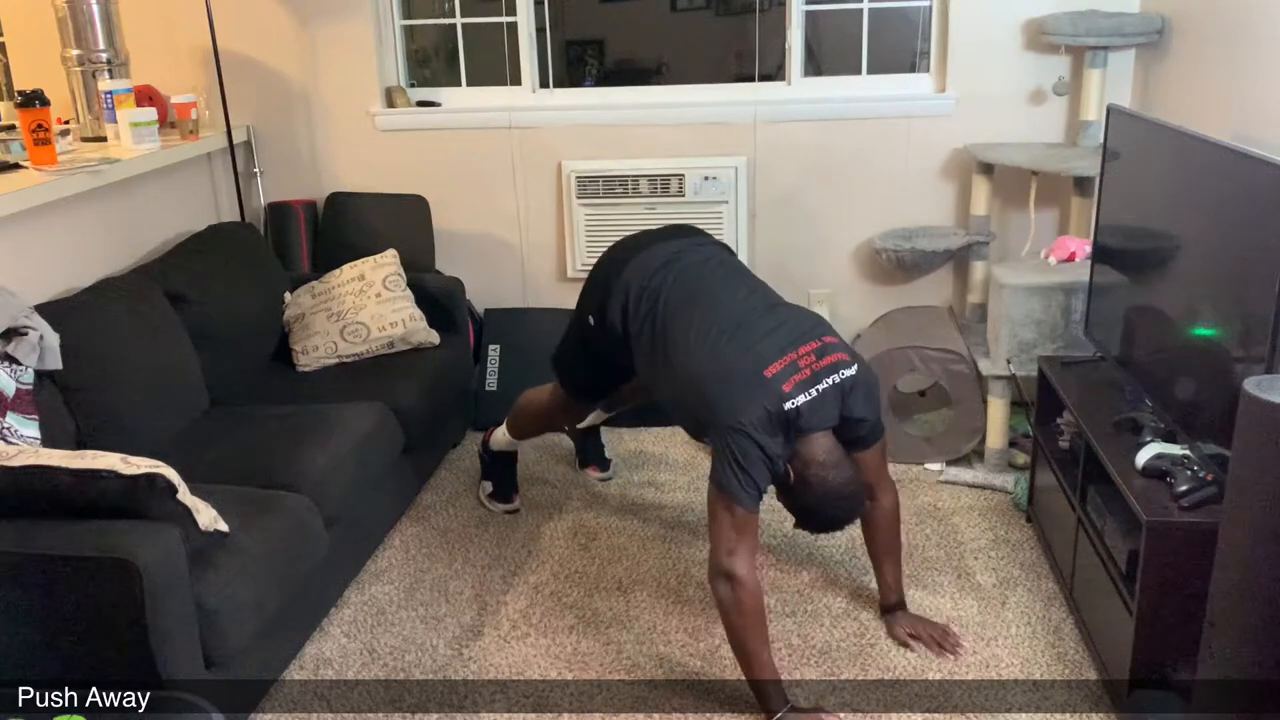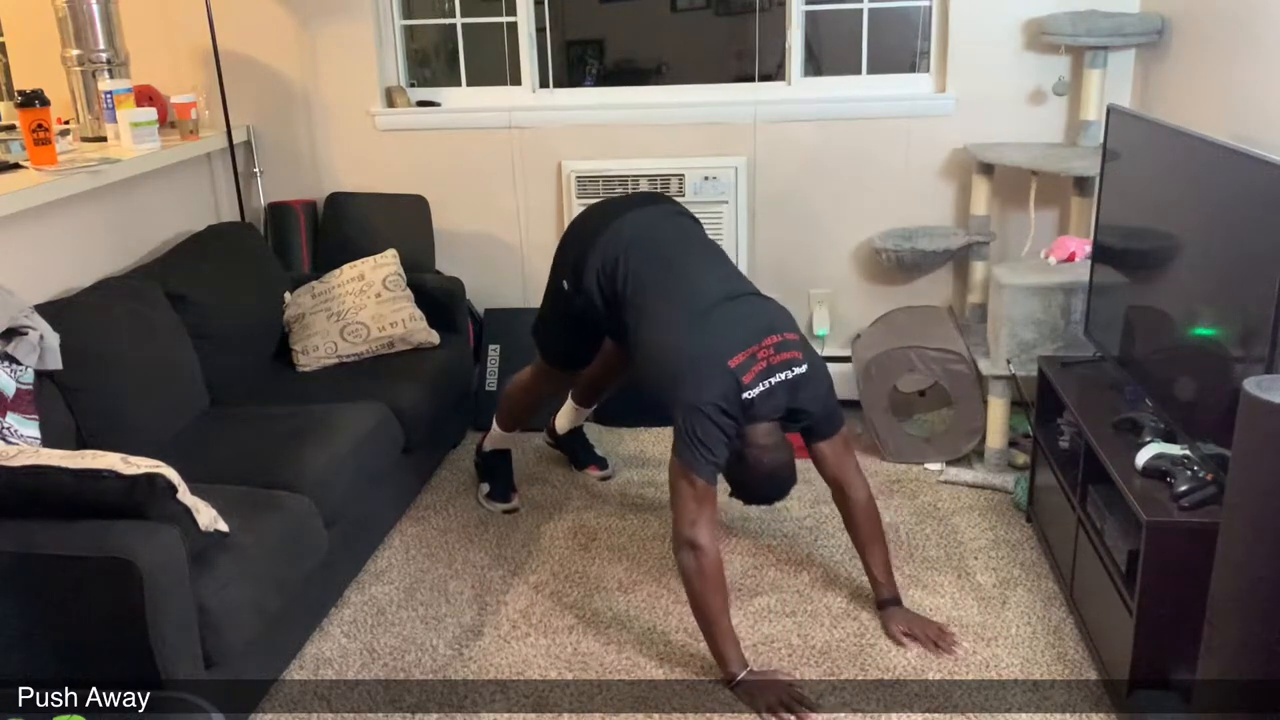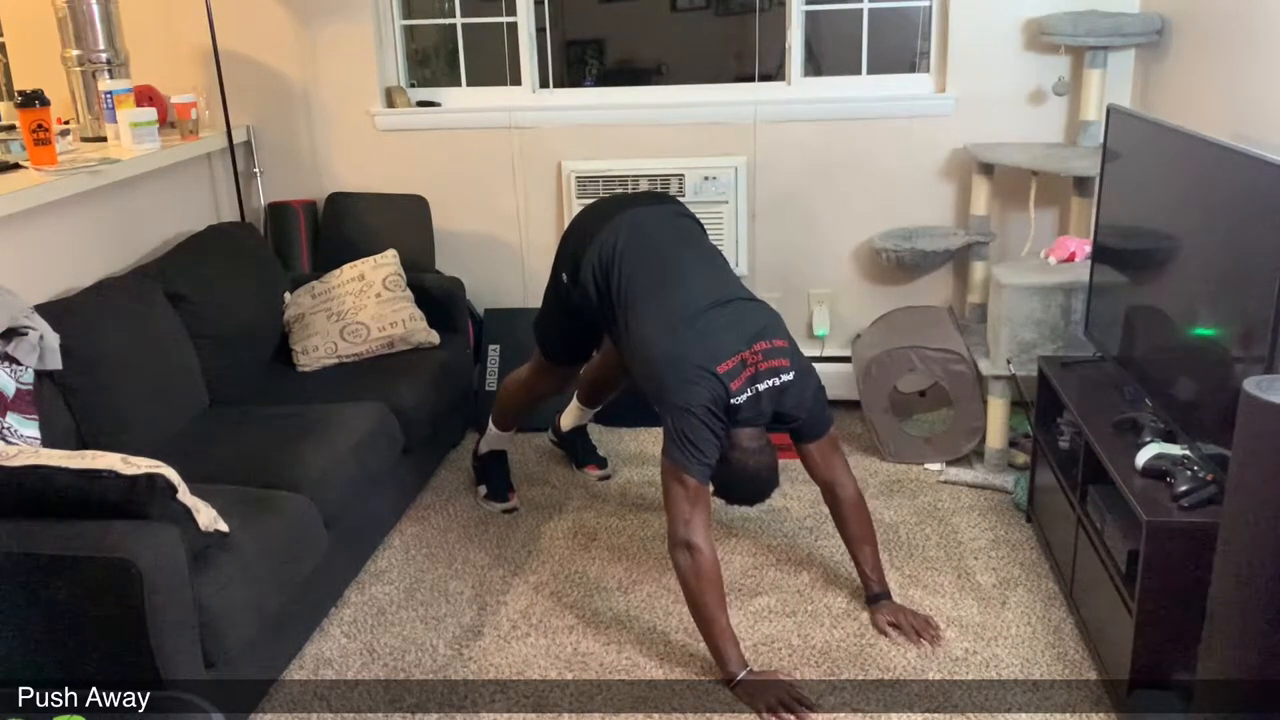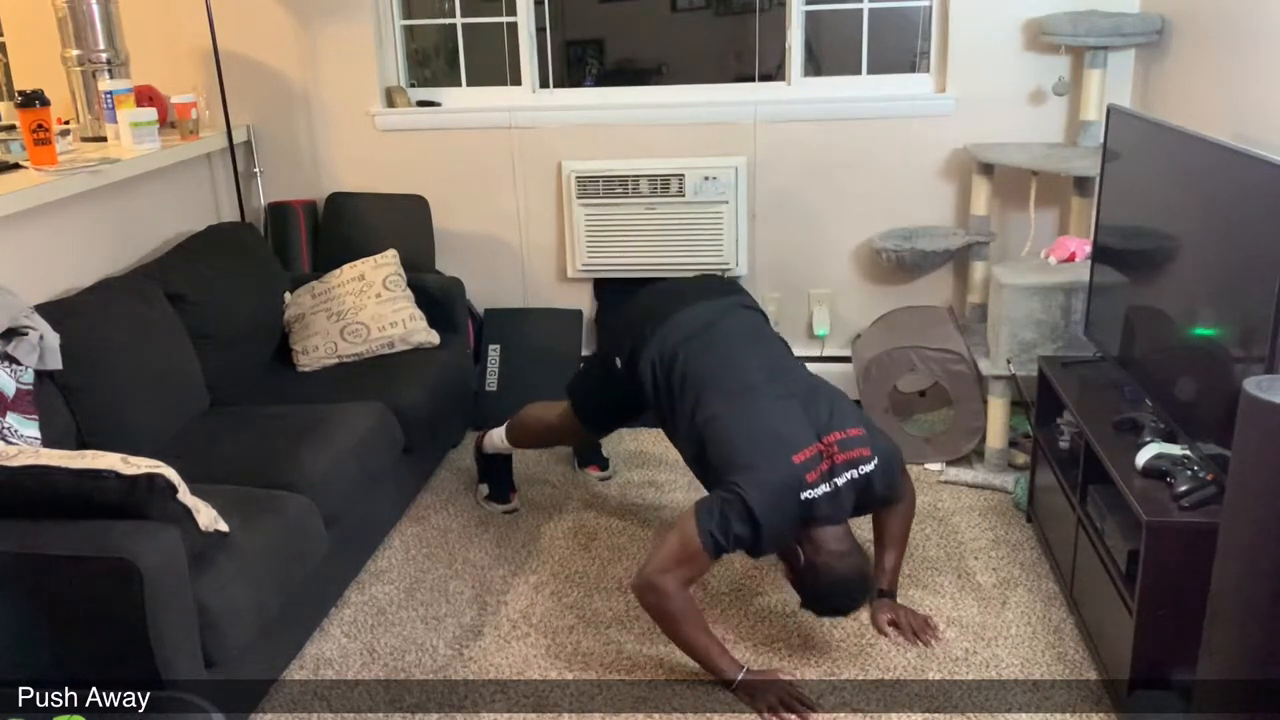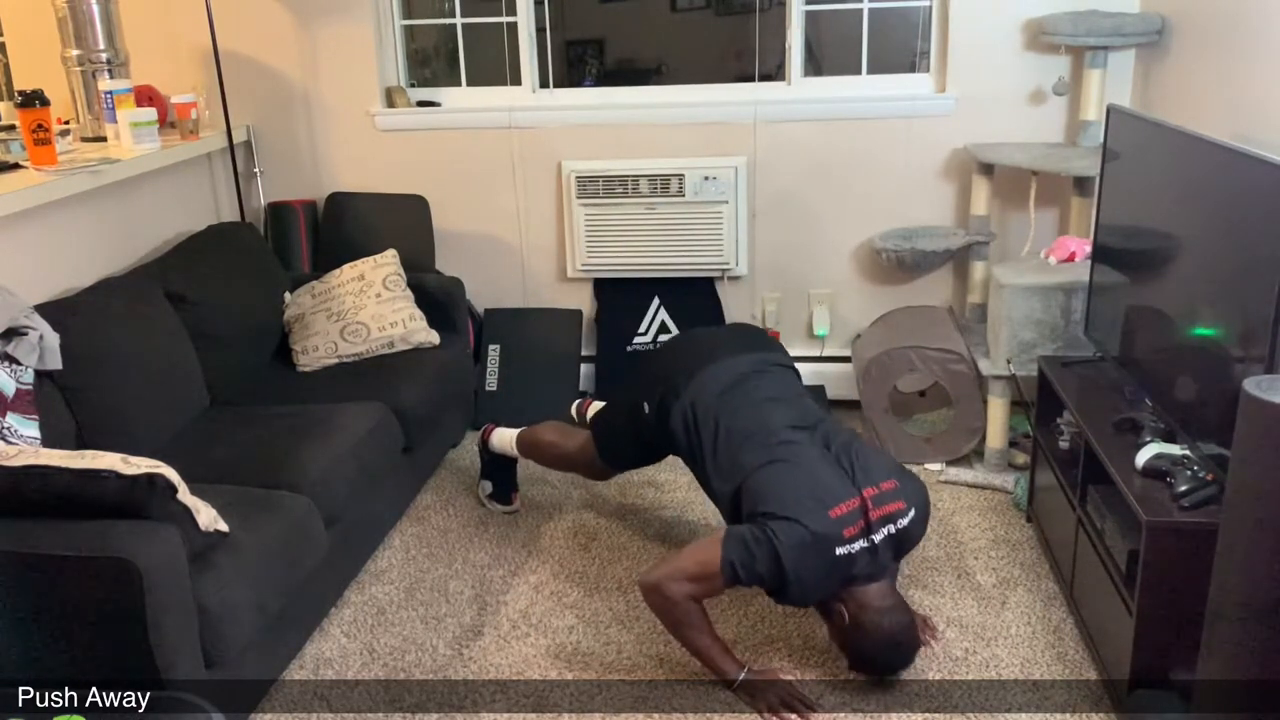
dt=1s
person 1, frame 1
left shoulder: (855, 384)
right shoulder: (751, 427)
left elbow: (879, 493)
right elbow: (732, 571)
left wrist: (894, 607)
left hip: (694, 255)
right hip: (630, 280)
left knee: (649, 379)
right knee: (570, 398)
left ankle: (587, 421)
right ankle: (499, 445)
person 1, frame 2
left shoulder: (804, 377)
right shoulder: (708, 403)
left elbow: (849, 482)
right elbow: (694, 543)
left wrist: (890, 603)
right wrist: (738, 675)
left hip: (664, 224)
right hip: (601, 245)
left knee: (619, 353)
right knee: (553, 372)
left ankle: (566, 427)
right ankle: (494, 447)
person 1, frame 3
left shoulder: (793, 379)
right shoulder: (696, 405)
left elbow: (839, 482)
right elbow: (690, 544)
left wrist: (879, 596)
right wrist: (738, 674)
left hip: (666, 221)
right hip: (600, 242)
left knee: (621, 355)
right knee: (551, 371)
left ankle: (570, 427)
right ankle: (491, 447)
person 1, frame 4
left shoulder: (874, 459)
right shoulder: (764, 501)
left elbow: (901, 498)
right elbow: (655, 583)
left wrist: (884, 594)
right wrist: (739, 678)
left hip: (726, 308)
right hip: (654, 334)
right knee: (575, 425)
left ankle: (585, 440)
right ankle: (494, 445)
person 1, frame 5
left shoulder: (911, 504)
right shoulder: (798, 547)
right elbow: (661, 585)
left wrist: (888, 600)
right wrist: (740, 678)
left hip: (755, 351)
right hip: (686, 381)
right knee: (592, 458)
left ankle: (592, 412)
right ankle: (499, 443)
